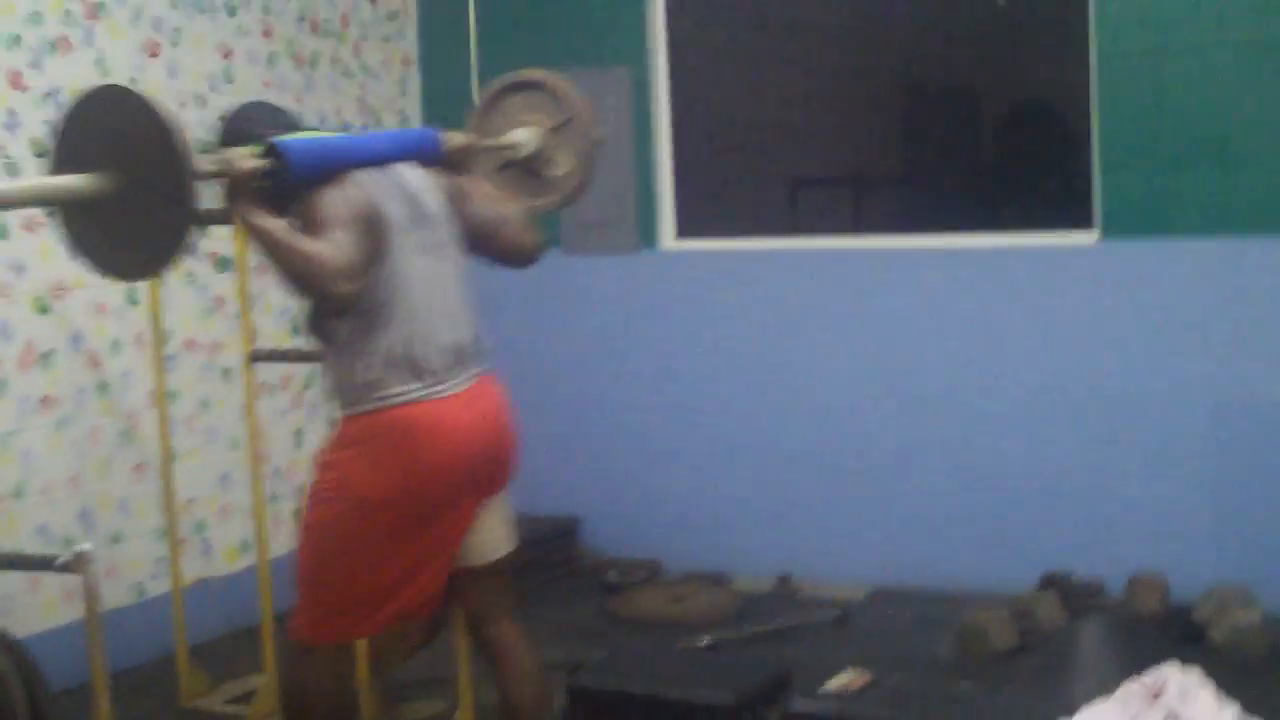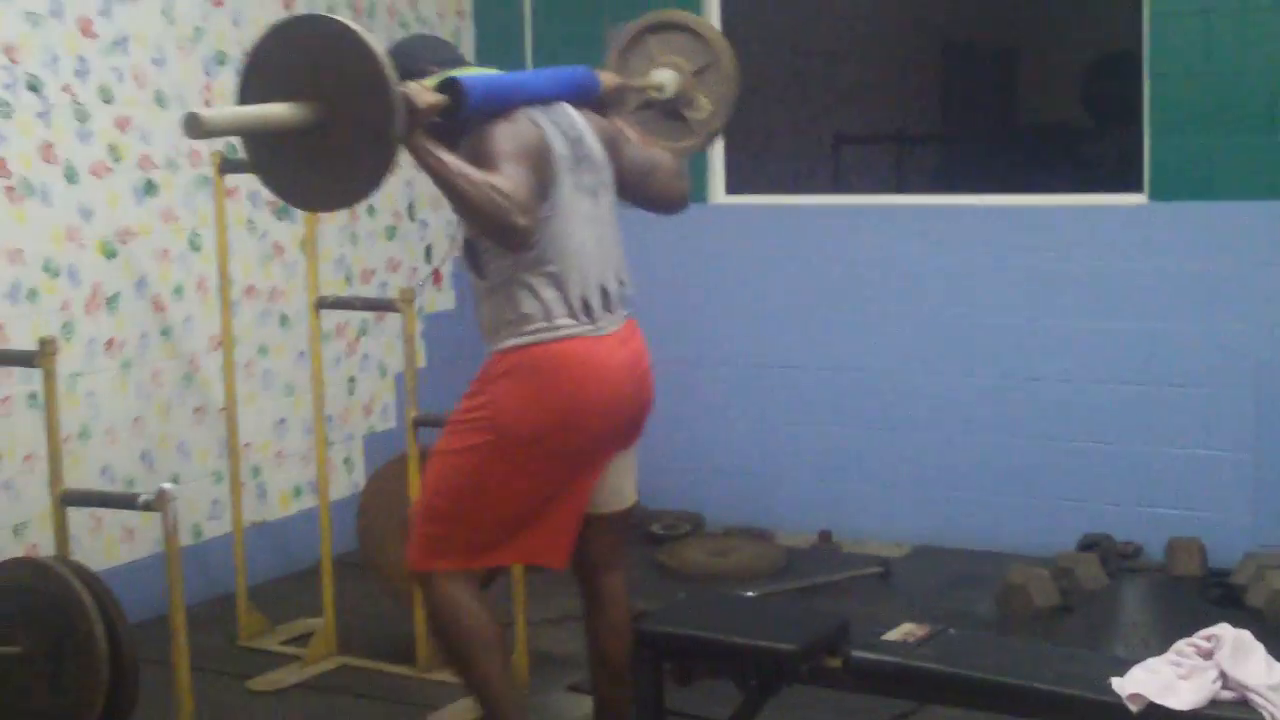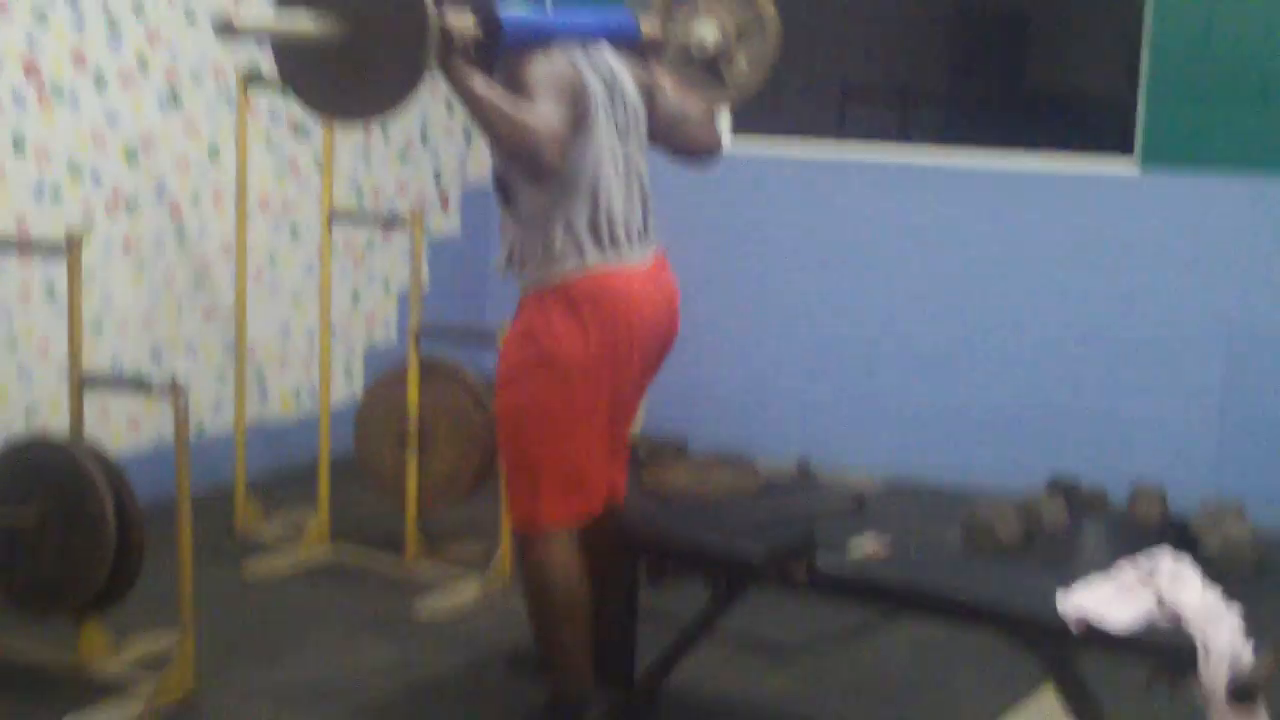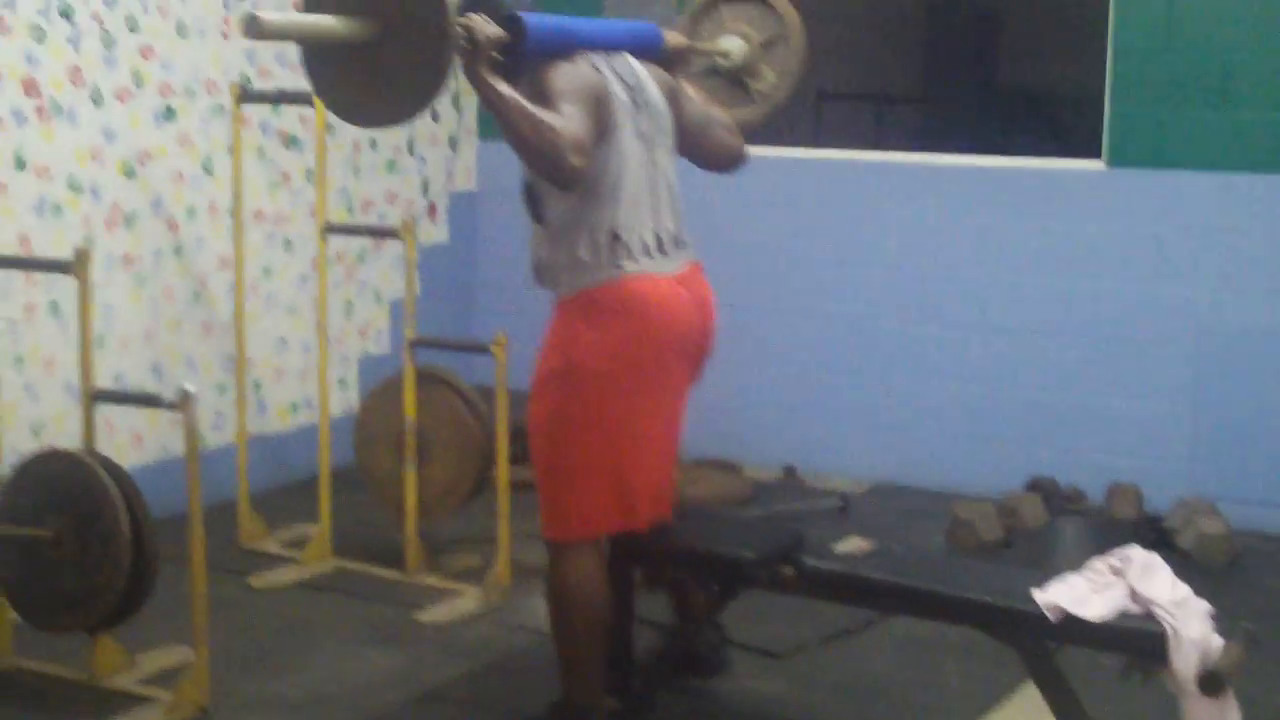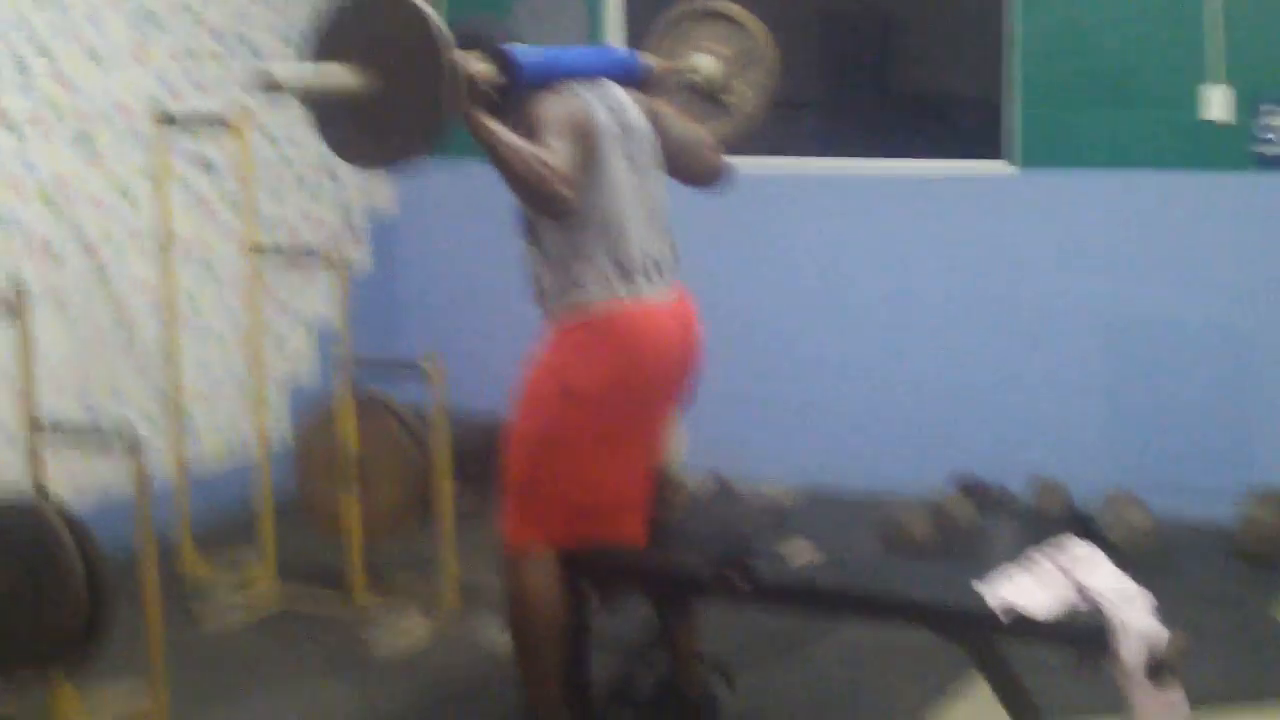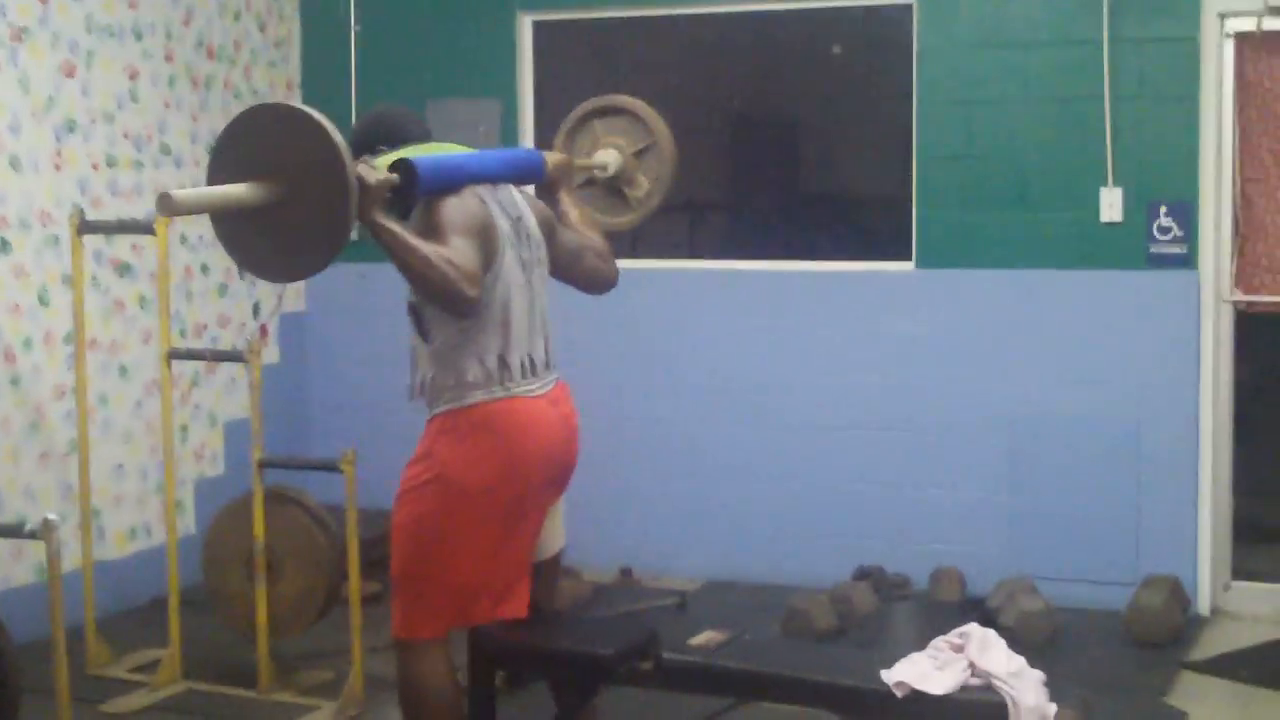
dt=0.4s
person 1, frame 1
left shoulder: (330, 199)
right shoulder: (419, 178)
left elbow: (337, 284)
right elbow: (524, 242)
left wrist: (245, 210)
right wrist: (468, 174)
left hip: (399, 434)
right hip: (480, 414)
left knee: (320, 637)
right knee: (492, 614)
person 1, frame 2
left shoulder: (498, 133)
right shoulder: (576, 120)
left elbow: (511, 221)
right elbow: (672, 189)
left wrist: (421, 142)
right wrist: (616, 114)
left hip: (550, 371)
right hip: (620, 359)
left knee: (441, 563)
right knee: (602, 566)
person 1, frame 3
left shoulder: (533, 66)
right shoulder: (612, 59)
left elbow: (540, 152)
right elbow: (704, 137)
left wrist: (459, 70)
right wrist: (655, 63)
left hip: (582, 305)
right hip: (646, 287)
left knee: (546, 517)
right knee: (596, 494)
right ankle: (597, 658)
person 1, frame 4
left shoulder: (559, 77)
right shoulder: (641, 73)
left elbow: (567, 158)
right elbow: (728, 148)
left wrist: (483, 78)
right wrist: (684, 74)
left hip: (614, 310)
right hip: (681, 294)
left knee: (576, 529)
right knee: (648, 491)
right ankle: (695, 638)
person 1, frame 5
left shoulder: (547, 107)
right shoulder: (619, 94)
left elbow: (558, 193)
right elbow: (709, 164)
left wrist: (477, 117)
right wrist: (661, 96)
left hip: (607, 332)
right hip: (669, 321)
left knee: (530, 539)
right knee: (646, 519)
person 1, frame 6
left shoulder: (447, 210)
right shoulder: (517, 202)
left elbow: (459, 289)
right elbow: (601, 271)
left wrist: (376, 218)
right wrist: (561, 193)
left hip: (484, 431)
right hip: (549, 417)
left knee: (420, 632)
right knee: (538, 606)
